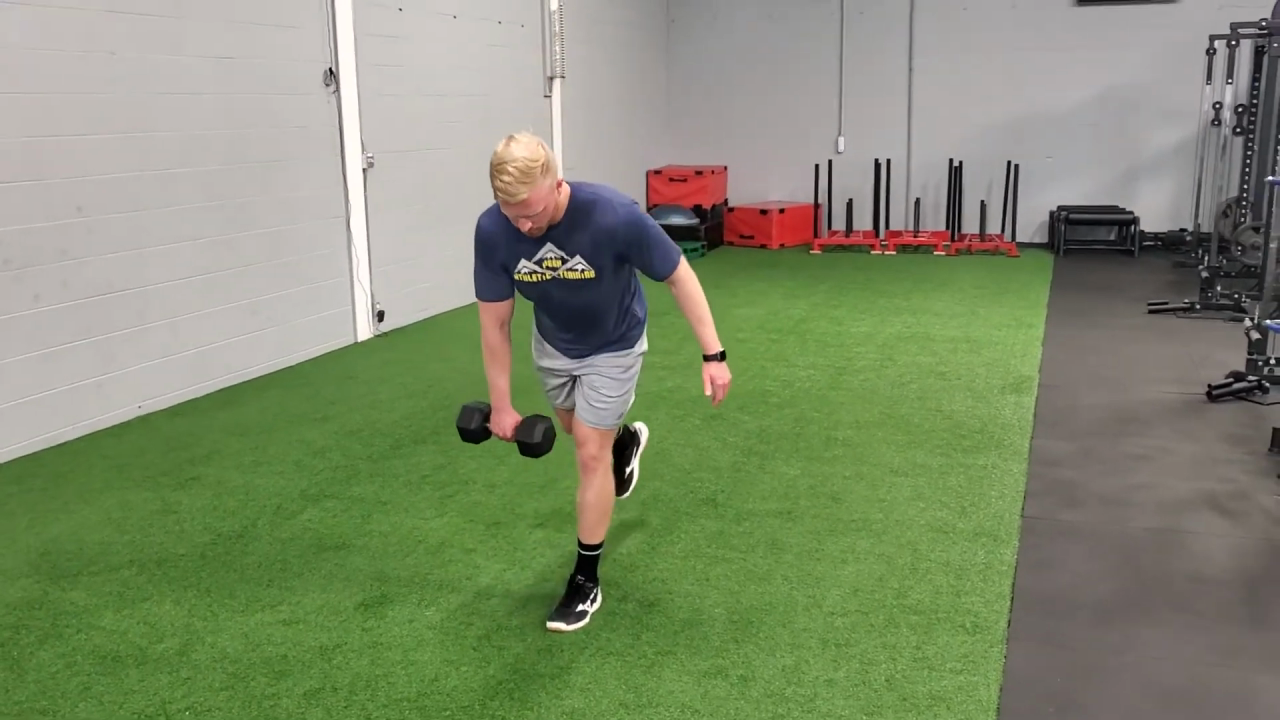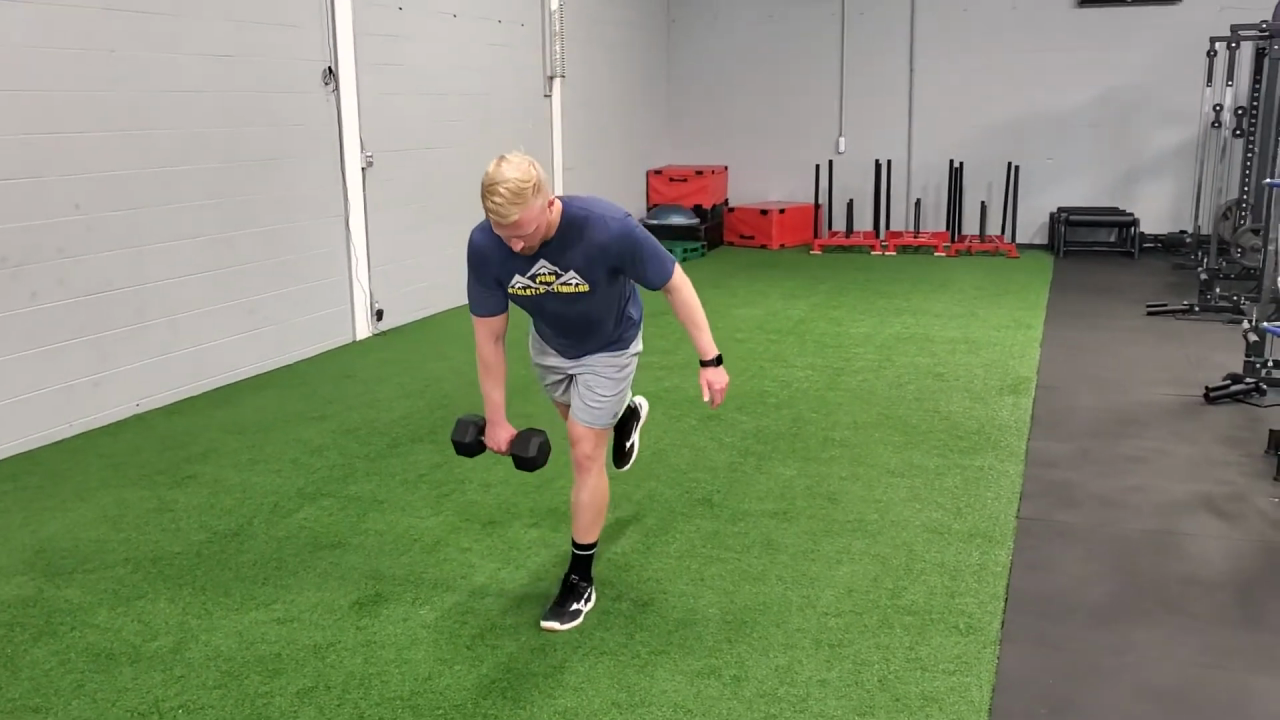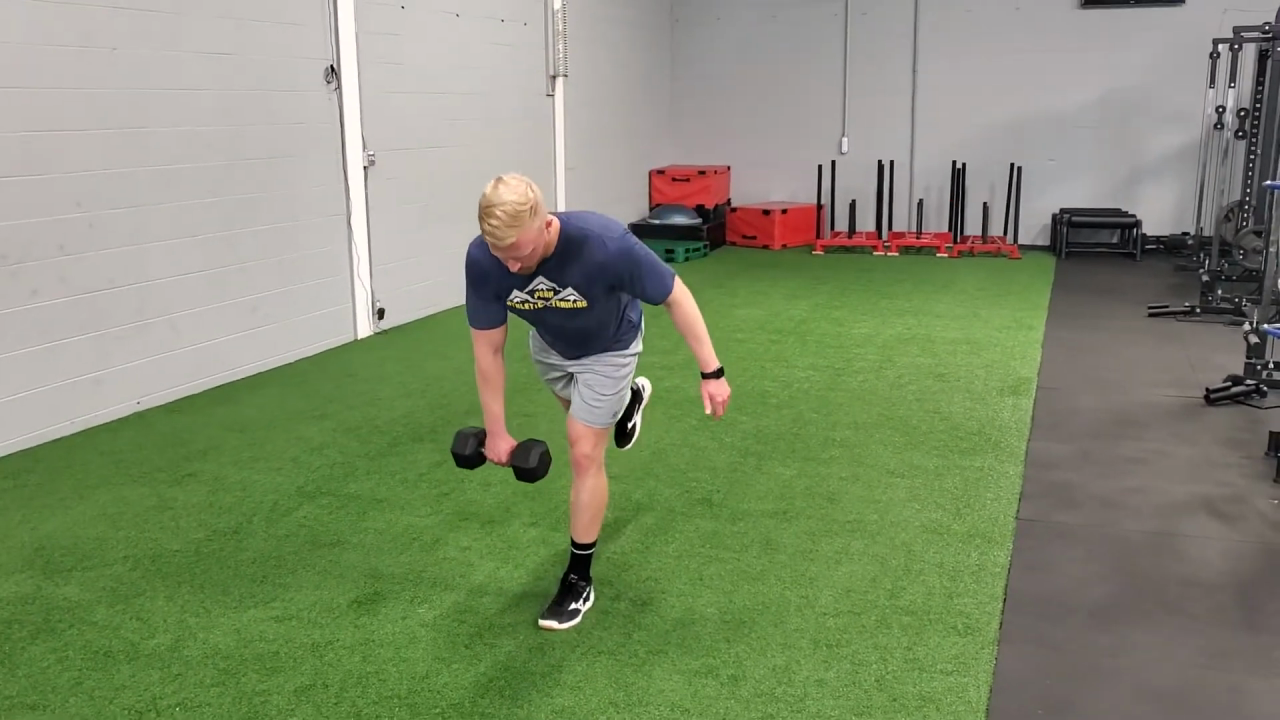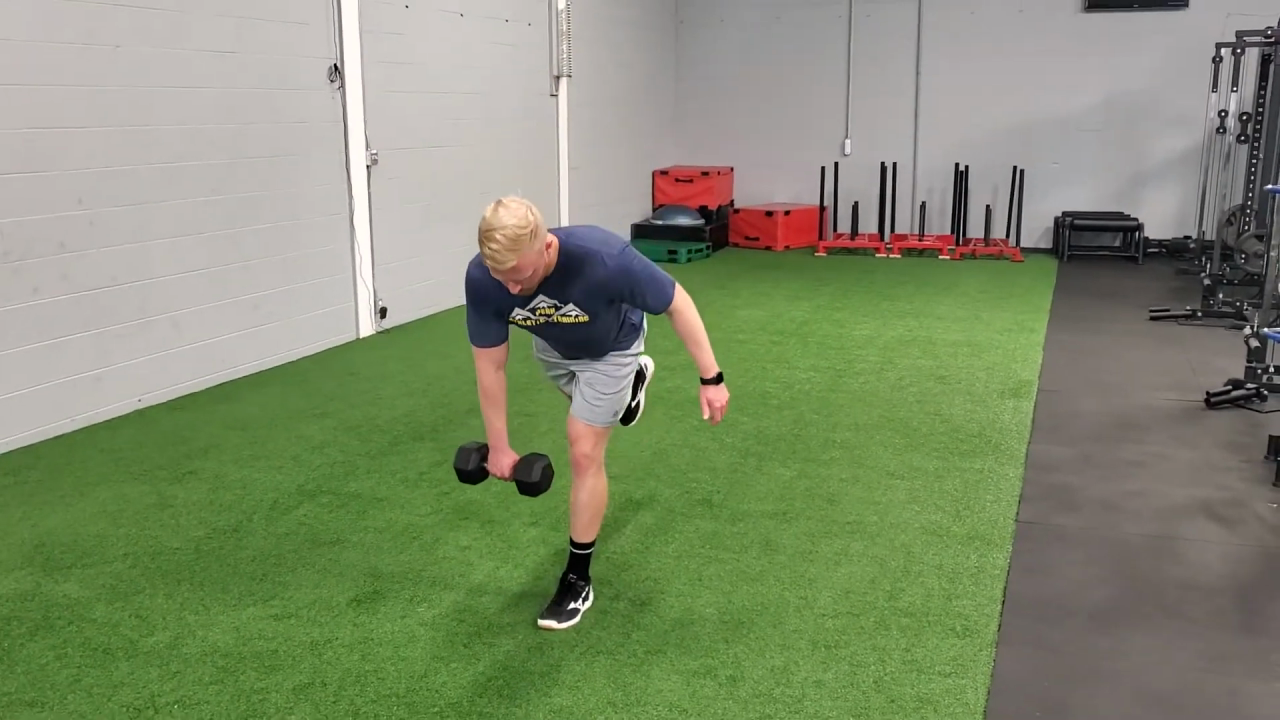
dt=0.2s
person 1, frame 1
left shoulder: (615, 216)
right shoulder: (492, 230)
left elbow: (678, 275)
right elbow: (495, 323)
left wrist: (713, 354)
right wrist: (501, 404)
left hip: (611, 345)
right hip: (552, 343)
left knee: (590, 454)
right knee: (574, 430)
left ankle: (586, 580)
right ankle: (625, 437)
person 1, frame 2
left shoulder: (607, 228)
right shoulder: (484, 244)
left elbow: (674, 283)
right elbow: (490, 336)
left wrist: (710, 359)
right wrist: (496, 418)
left hip: (607, 345)
right hip: (549, 343)
left knee: (584, 451)
right knee: (574, 422)
left ankle: (580, 579)
right ankle: (624, 416)
person 1, frame 3
left shoulder: (605, 244)
right shoulder: (481, 259)
left elbow: (675, 295)
right elbow: (488, 349)
left wrist: (710, 370)
right wrist: (495, 430)
left hip: (606, 347)
right hip: (549, 344)
left knee: (583, 452)
right knee: (577, 416)
left ankle: (579, 579)
right ankle: (627, 397)
person 1, frame 4
left shoulder: (603, 258)
right shoulder: (481, 278)
left elbow: (676, 302)
right elbow: (490, 365)
left wrist: (711, 378)
right wrist: (498, 445)
left hip: (607, 348)
right hip: (551, 346)
left knee: (583, 452)
right knee: (584, 414)
left ankle: (577, 579)
right ankle: (633, 379)
